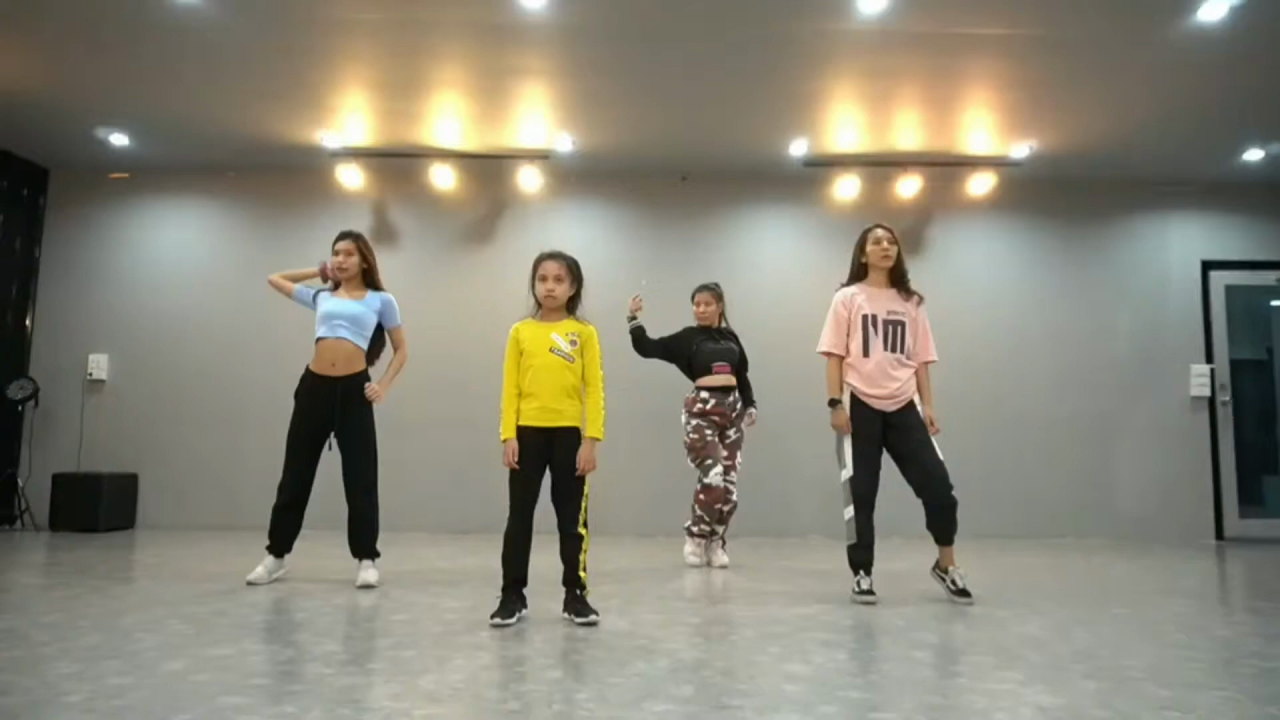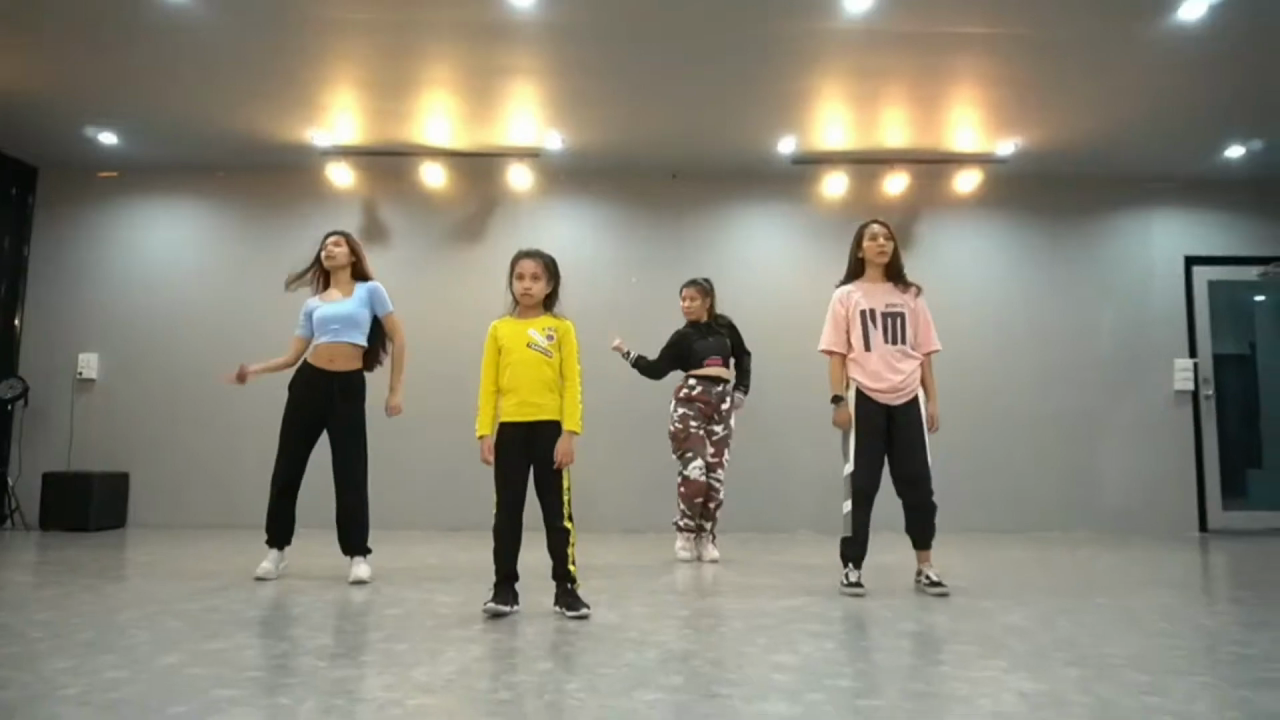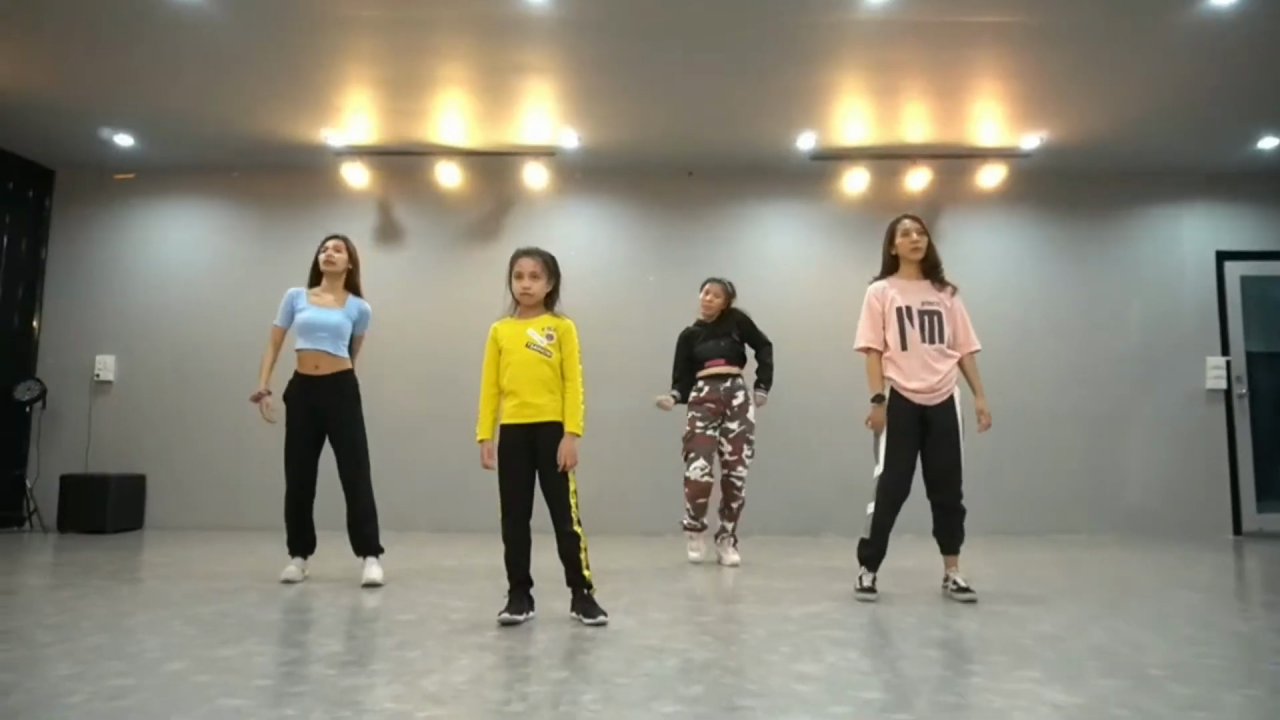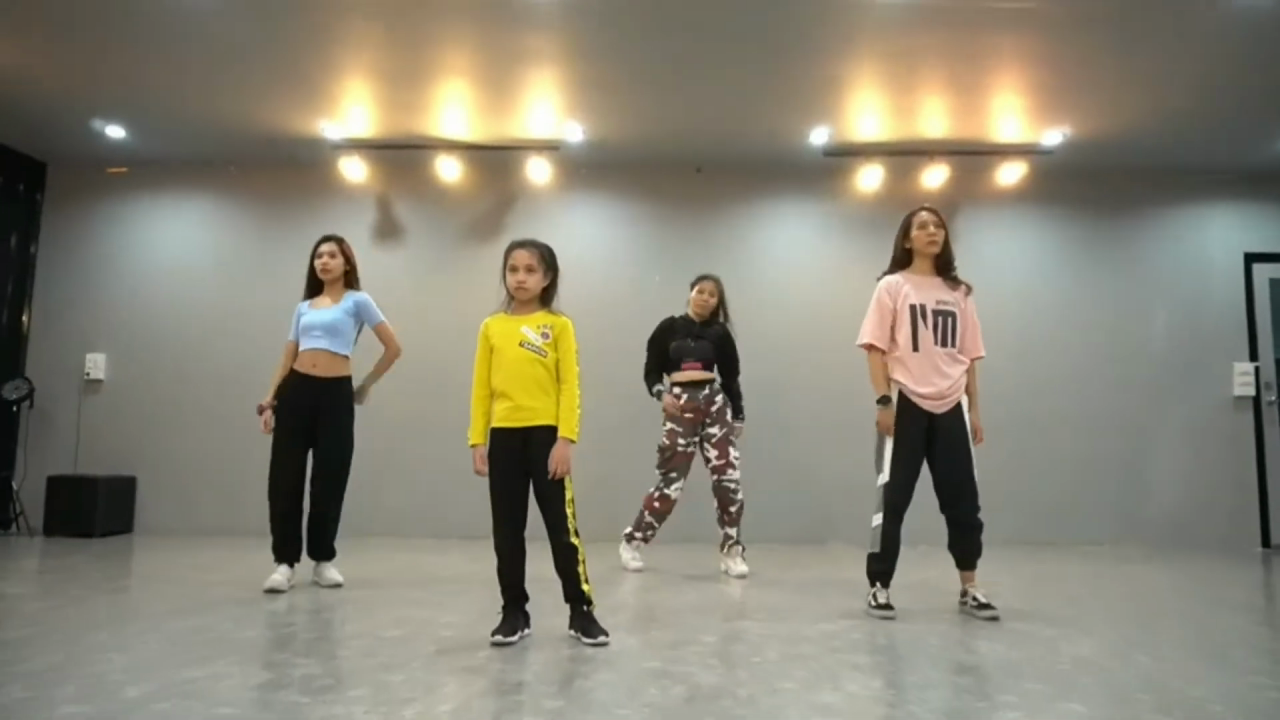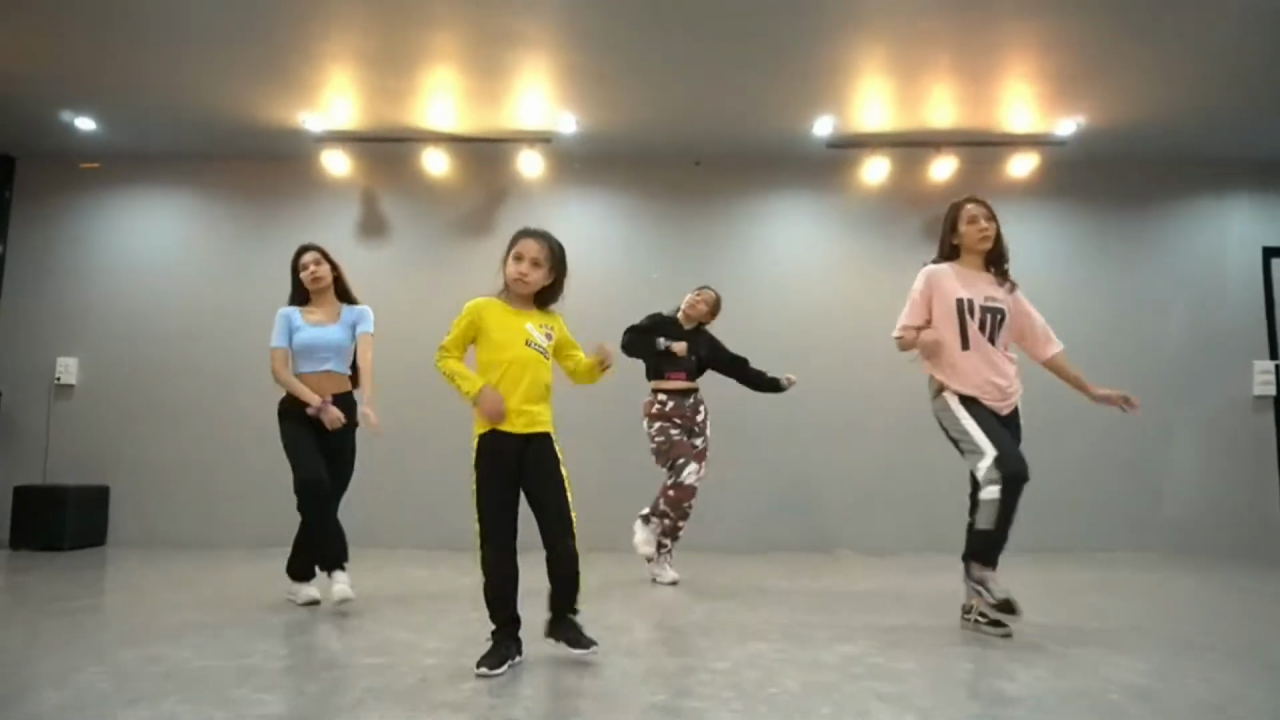
dt=0.4s
person 1, frame 1
left shoulder: (911, 302)
right shoulder: (848, 298)
left elbow: (921, 359)
right elbow: (834, 355)
left wrist: (928, 405)
right wrist: (835, 403)
left hip: (903, 405)
right hip: (862, 405)
left knee: (936, 482)
right knee: (861, 491)
left ankle: (946, 564)
right ankle: (862, 575)
person 1, frame 2
left shoulder: (911, 295)
right shoulder: (846, 295)
left elbow: (924, 351)
right elbow: (837, 353)
left wrist: (932, 399)
right wrist: (839, 400)
left hip: (908, 399)
right hip: (866, 399)
left knee: (917, 483)
right knee: (861, 484)
left ankle: (924, 566)
right ankle: (852, 567)
person 1, frame 3
left shoulder: (946, 293)
right shoulder: (880, 292)
left elbow: (963, 349)
right elbow: (873, 351)
left wrist: (980, 396)
right wrist: (877, 399)
left hip: (942, 400)
right hip: (900, 399)
left knee: (947, 487)
right knee: (891, 486)
left ankle: (951, 572)
right ankle: (867, 570)
person 1, frame 4
left shoulder: (959, 292)
right shoulder: (892, 286)
left elbow: (970, 355)
right elbow: (872, 347)
left wrist: (977, 407)
right wrist: (884, 400)
left hip: (951, 406)
right hip: (907, 404)
left knee: (961, 497)
right knee: (894, 494)
left ankle: (968, 587)
right ankle: (878, 586)
person 1, frame 5
left shoulder: (1006, 289)
right shoulder: (935, 277)
left elbow: (1043, 345)
right elbow: (904, 338)
left wrist: (1092, 389)
right wrist: (926, 335)
left hip: (1004, 403)
right hip: (956, 395)
left knee: (993, 494)
right knee: (1007, 471)
left ankle: (974, 603)
right ankle: (979, 567)
person 2, frame 1
left shoulder: (584, 333)
right shoulder: (520, 332)
left elbow: (594, 390)
right elbow: (511, 389)
left wrist: (592, 440)
right wrist: (508, 436)
left hip: (568, 434)
right hip: (528, 433)
left knee: (572, 519)
right knee: (519, 516)
left ankle: (575, 595)
right ankle: (512, 596)
person 2, frame 2
left shoulder: (561, 329)
right shoulder: (498, 330)
left elbow: (572, 384)
right elbow: (489, 386)
left wrist: (569, 433)
right wrist: (485, 433)
left hip: (548, 428)
right hip: (510, 430)
left knee: (557, 512)
right knee: (507, 512)
left ankle: (566, 589)
right ankle: (505, 588)
person 2, frame 3
left shoulder: (562, 327)
right shoulder: (499, 331)
left elbow: (573, 385)
right elbow: (490, 388)
left wrist: (571, 435)
right wrist: (485, 436)
left hip: (551, 430)
right hip: (512, 432)
left knee: (566, 515)
right knee: (514, 518)
left ankle: (581, 594)
right ankle: (519, 595)
person 2, frame 4
left shoulder: (558, 326)
right shoulder: (491, 327)
left elbow: (569, 387)
right elbow: (481, 389)
left wrist: (565, 440)
right wrist: (477, 441)
left hip: (545, 434)
right hip: (503, 436)
left knee: (562, 526)
right knee: (507, 529)
left ankle: (581, 611)
right ankle: (514, 612)
person 2, frame 5
left shoulder: (552, 324)
right shoulder: (480, 311)
left elbow: (579, 371)
right elbow: (447, 356)
left wrist: (599, 362)
right wrist: (478, 390)
left hip: (539, 438)
right hip: (493, 439)
left knee: (562, 536)
right knee: (497, 543)
left ankle: (562, 618)
right ankle: (505, 635)
person 3, frame 1
left shoulder: (381, 300)
right shoulder: (322, 297)
left elbow: (401, 351)
right elbow: (275, 280)
left wrist: (384, 385)
right wrist: (319, 274)
left hip: (354, 389)
right hip: (314, 387)
left knee: (360, 478)
right knee: (295, 474)
left ankle: (366, 560)
right ankle: (276, 555)
person 3, frame 2
left shoulder: (371, 291)
right shoulder: (313, 303)
left elbow: (397, 341)
right elbow: (294, 353)
left wrist: (395, 390)
right wrist: (253, 371)
left hip: (347, 387)
right hip: (309, 383)
left knee: (350, 473)
right knee: (287, 468)
left ankle: (358, 555)
right ankle: (276, 549)
person 3, frame 3
left shoulder: (359, 308)
right shoulder: (295, 297)
right elbow: (273, 346)
right wrist: (263, 389)
left hip: (340, 390)
right hip: (302, 390)
left knee: (355, 473)
right knee: (299, 476)
left ankle: (370, 557)
right ankle: (299, 555)
person 3, frame 4
left shoulder: (357, 301)
right shoulder: (303, 308)
left elbow: (393, 348)
left wrist: (366, 385)
right wrist: (269, 400)
left hip: (335, 394)
right hip: (295, 391)
left knee: (328, 480)
right knee: (283, 479)
left ankle: (323, 560)
right ankle: (284, 563)
person 3, frame 5
left shoulder: (358, 313)
right shoulder: (288, 315)
left elbow: (366, 357)
right elbow: (278, 370)
left wrist: (368, 404)
right wrist: (317, 404)
left hip: (341, 409)
right hip: (298, 412)
left knee: (327, 494)
right knee: (313, 484)
left ankle: (301, 574)
right ankle: (335, 568)
person 4, frame 1
left shoulder: (731, 337)
right shoulder: (688, 337)
right elbow: (648, 348)
left wrist: (750, 405)
right wrist: (634, 319)
left hip: (732, 408)
right hip: (702, 408)
left knee: (728, 481)
right knee: (712, 477)
left ankle: (715, 543)
right ankle: (695, 540)
person 4, frame 2
left shoulder: (724, 325)
right shoulder: (682, 337)
left elbow: (743, 357)
right elbow: (656, 369)
left wrist: (741, 389)
right wrist: (627, 354)
left hip: (722, 400)
right hip: (691, 397)
left knee: (715, 472)
right knee: (693, 467)
left ankle: (706, 537)
right ankle: (686, 534)
person 4, frame 3
left shoulder: (737, 321)
right shoulder: (689, 335)
left elbow: (764, 347)
right elbow: (682, 377)
left wrist: (763, 385)
right wrist: (673, 397)
left hip: (737, 397)
right hip: (703, 399)
left knee: (735, 472)
right knee: (697, 468)
left ankle: (726, 541)
right ankle: (695, 534)
person 4, frame 4
left shoulder: (719, 333)
right shoulder: (669, 327)
left elbow: (730, 376)
right elbow: (652, 369)
left wrist: (737, 414)
right wrist: (661, 393)
left hip: (713, 404)
right hip: (679, 403)
left knee: (728, 478)
right knee: (671, 481)
left ankle: (732, 554)
right ankle: (632, 542)
person 4, frame 5
left shoulder: (704, 341)
right shoulder: (657, 323)
left elbow: (738, 368)
right elbow: (629, 343)
left wrist: (777, 382)
right wrist: (666, 345)
left hip: (694, 410)
right hip: (660, 410)
left knee: (686, 484)
right knee: (686, 474)
left ankle: (659, 556)
right ankle: (648, 522)
